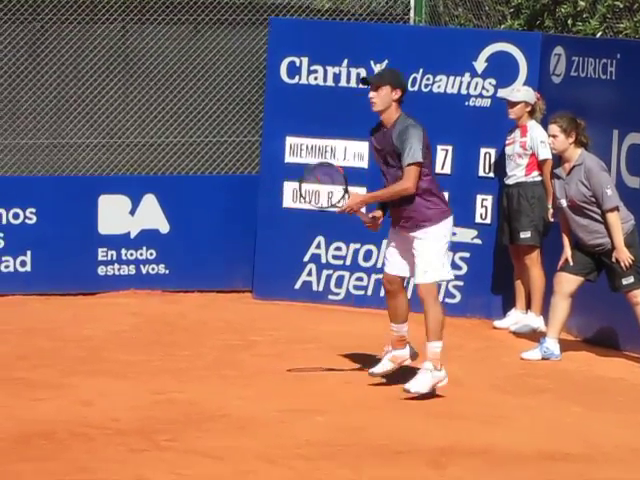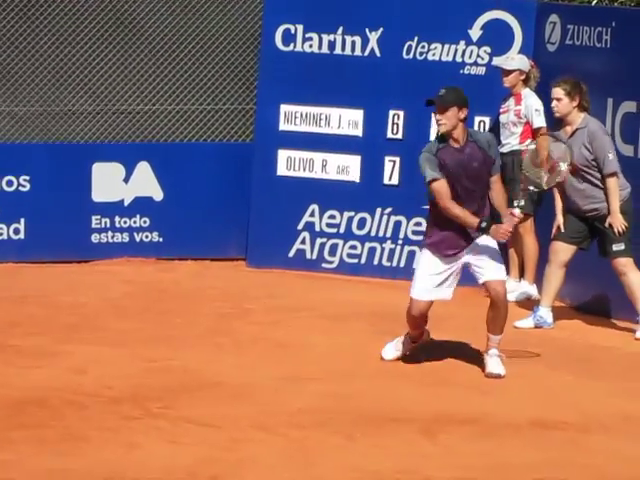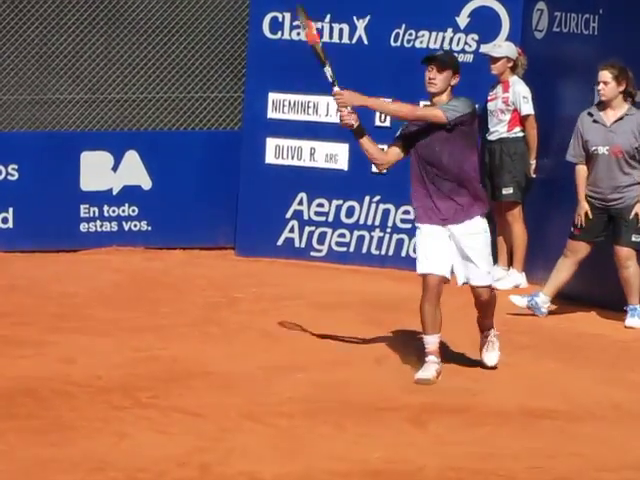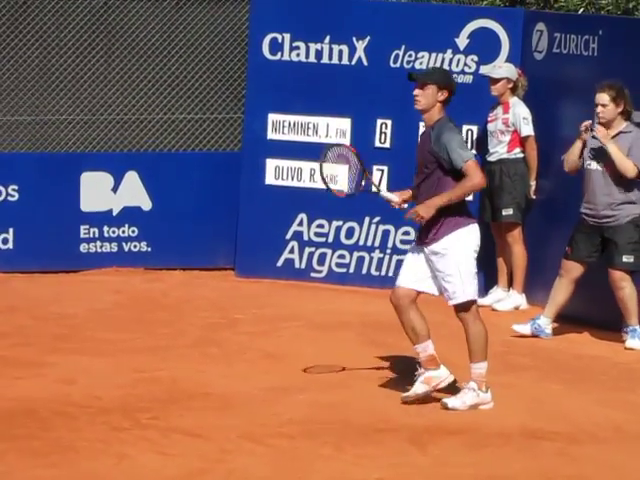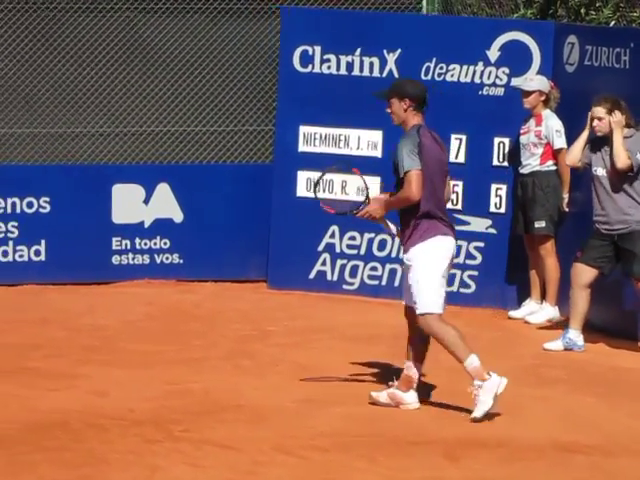
dt=0.5s
person 1, frame 1
left shoulder: (410, 132)
right shoulder: (377, 132)
left elbow: (408, 184)
left wrist: (364, 200)
right wrist: (381, 209)
left hip: (430, 223)
right hip: (401, 223)
left knee: (427, 291)
right knee: (393, 285)
left ankle: (432, 367)
right ankle: (400, 349)
person 1, frame 2
left shoulder: (486, 143)
right shoulder: (430, 155)
left elbow: (495, 187)
right elbow: (446, 204)
left wrist: (505, 217)
right wrist: (487, 227)
left hip: (480, 236)
right hip: (441, 241)
left knee: (498, 292)
right knee: (416, 310)
left ankle: (492, 351)
right ankle: (415, 335)
person 1, frame 3
left shoulder: (462, 107)
right shoulder: (412, 125)
left elbow: (414, 114)
right elbow: (385, 160)
left wrist: (363, 101)
right wrist: (356, 128)
left hip: (468, 217)
right hip: (430, 219)
left knee: (482, 291)
right knee: (431, 285)
left ankle: (489, 334)
right ankle: (432, 358)
person 1, frame 4
left shoulder: (445, 133)
right shoulder: (429, 134)
left elbow: (477, 179)
left wrist: (433, 203)
right wrist: (413, 193)
left hip: (454, 234)
right hip: (428, 237)
left knee: (465, 309)
right knee: (401, 297)
left ankle: (480, 387)
right ankle: (432, 369)
person 1, frame 5
left shoulder: (409, 141)
right shoulder: (433, 140)
left elbow: (414, 192)
left wrist: (385, 205)
right wrist: (393, 199)
left hip: (427, 241)
right hip: (436, 237)
left knee: (429, 321)
right knee: (415, 316)
left ankle: (486, 380)
right ankle: (405, 389)
person 2, frame 1
left shoulder: (591, 166)
right shoulder: (557, 172)
left elbow: (611, 207)
right elbow: (563, 213)
left wrist: (619, 246)
right wrist: (567, 246)
left hip: (618, 239)
right hip: (586, 243)
right knee: (561, 285)
right ankle: (550, 345)
person 2, frame 2
left shoulder: (594, 130)
right shoulder: (555, 135)
left elbow: (611, 172)
left wrist: (615, 211)
right wrist: (559, 212)
left hip: (611, 208)
right hip: (579, 210)
right knee: (556, 253)
right ankle: (543, 314)
person 2, frame 3
right shoulder: (586, 119)
right elbow: (580, 163)
right wrist: (581, 200)
right hip: (594, 201)
right knee: (573, 251)
right ankle: (541, 300)
person 2, frame 4
right shoulder: (590, 135)
right elbow: (568, 166)
left wrist: (608, 142)
right wrist: (581, 139)
right hip: (590, 218)
right knee: (568, 271)
right ankle: (543, 323)
person 2, frame 5
right shoulder: (596, 144)
right elbow: (571, 160)
left wrist: (617, 130)
right wrist: (587, 129)
right hip: (604, 230)
right knee: (579, 276)
right ankle: (573, 336)
person 3, frame 1
left shoulder: (535, 132)
right shoulder: (512, 133)
left elbow: (547, 169)
right elbow: (511, 166)
left wrist: (549, 204)
right wrist: (510, 195)
left hip: (529, 194)
right hip: (511, 194)
left knee: (531, 258)
right knee: (516, 257)
left ankle: (536, 316)
right ankle: (519, 311)
person 3, frame 2
left shoulder: (530, 100)
right shoulder: (506, 101)
left elbow: (542, 137)
right elbow: (504, 134)
right wrist: (502, 162)
left hip: (523, 163)
right hip: (505, 162)
left knee: (525, 226)
left ankle: (529, 285)
right ankle: (513, 279)
person 3, frame 3
left shoulder: (518, 87)
right shoulder: (494, 89)
left elbow: (530, 125)
right elbow: (492, 122)
left wrist: (531, 159)
right wrist: (489, 151)
left hip: (511, 150)
right hip: (493, 150)
left knee: (513, 215)
right knee: (498, 214)
left ankle: (518, 273)
right ankle: (502, 267)
person 3, frame 4
left shoulder: (518, 109)
right shoulder: (494, 110)
left elbow: (530, 146)
right elbow: (491, 143)
left wrist: (532, 180)
right wrist: (489, 170)
left hip: (512, 171)
right hip: (493, 170)
left knee: (513, 235)
right knee: (498, 235)
left ankle: (518, 294)
right ankle: (502, 288)
person 3, frame 5
left shoulder: (551, 121)
right shoulder: (527, 123)
left elbow: (563, 158)
right elbow: (525, 156)
left wrist: (564, 193)
right wrist: (524, 181)
left hip: (544, 183)
right hip: (525, 183)
left knee: (545, 248)
right knee: (531, 247)
left ankle: (551, 306)
right ankle: (534, 301)
